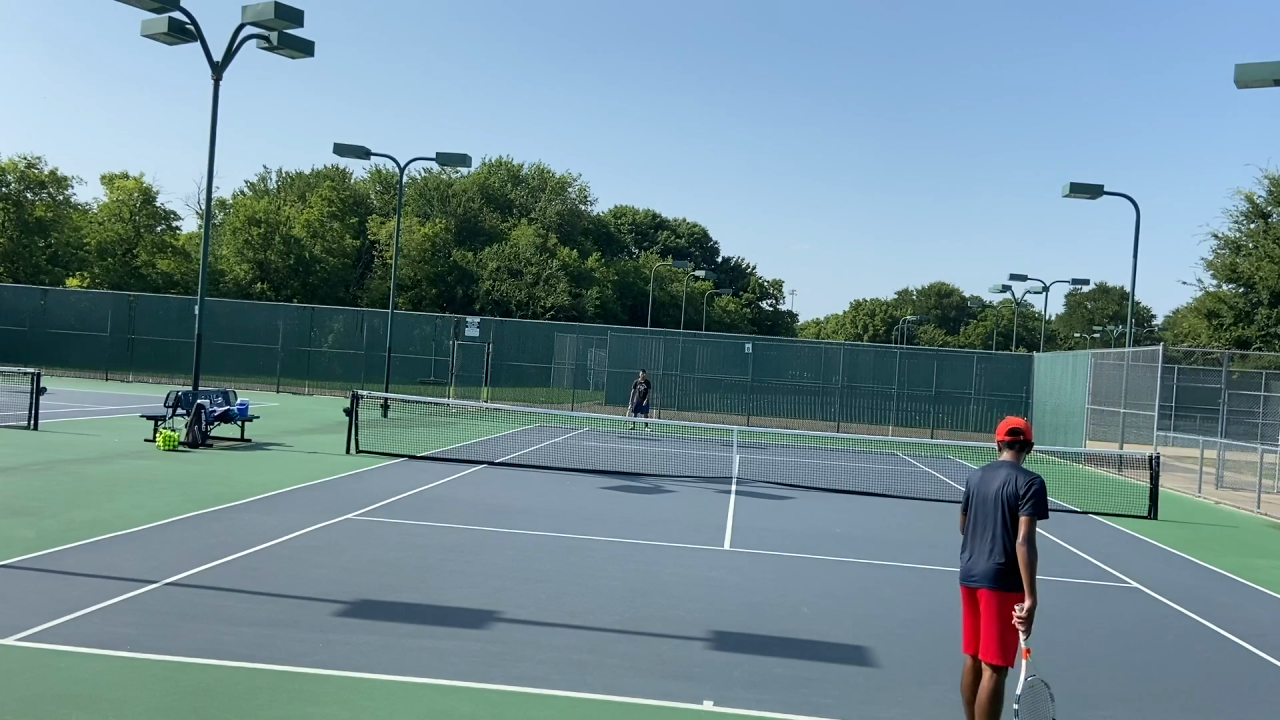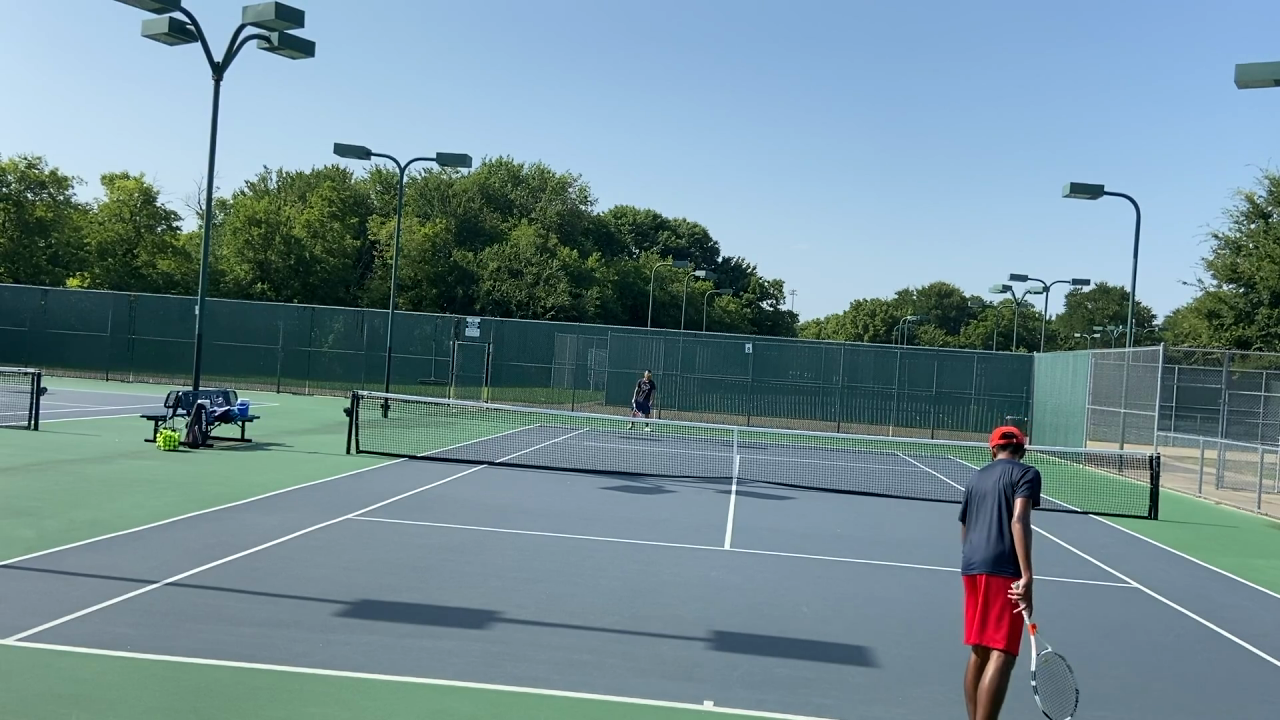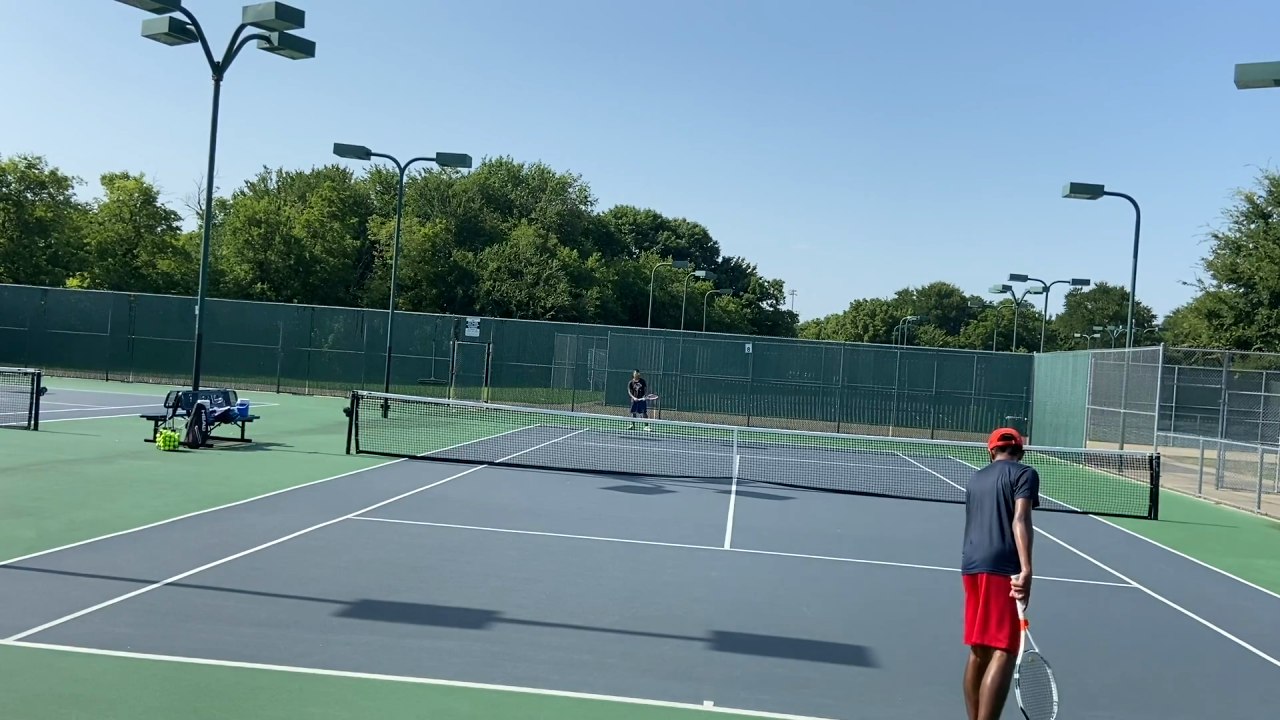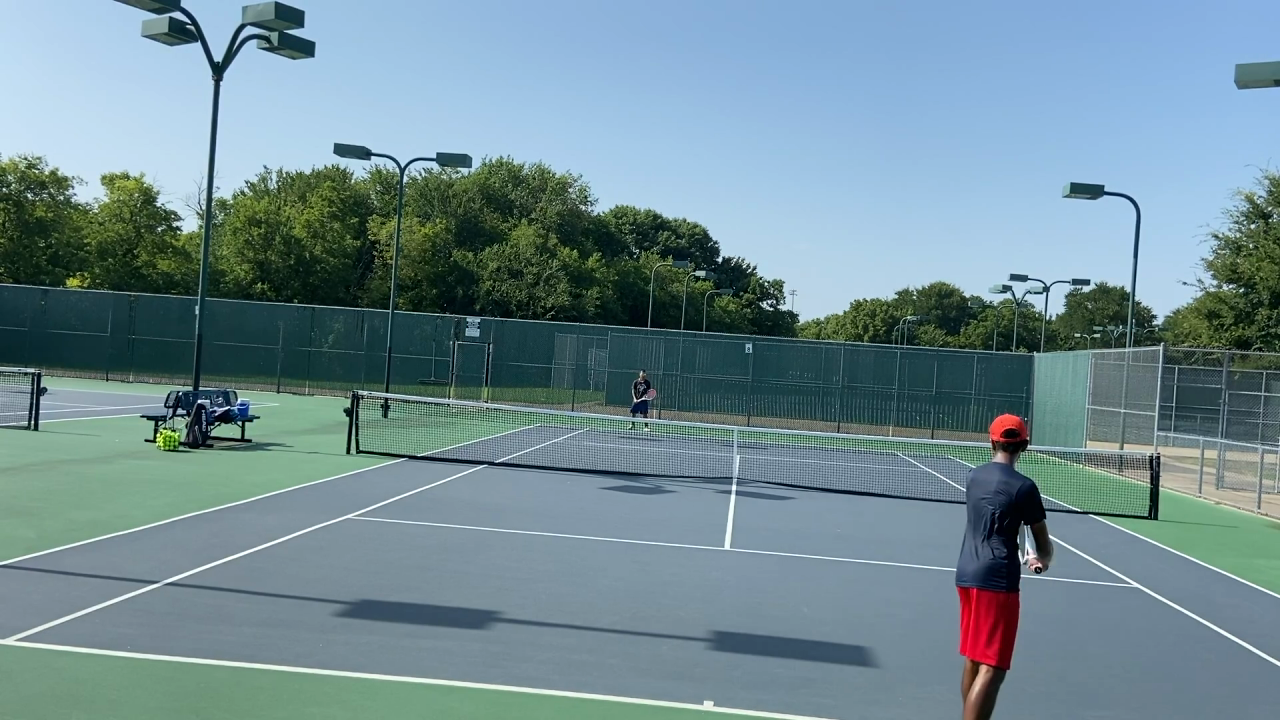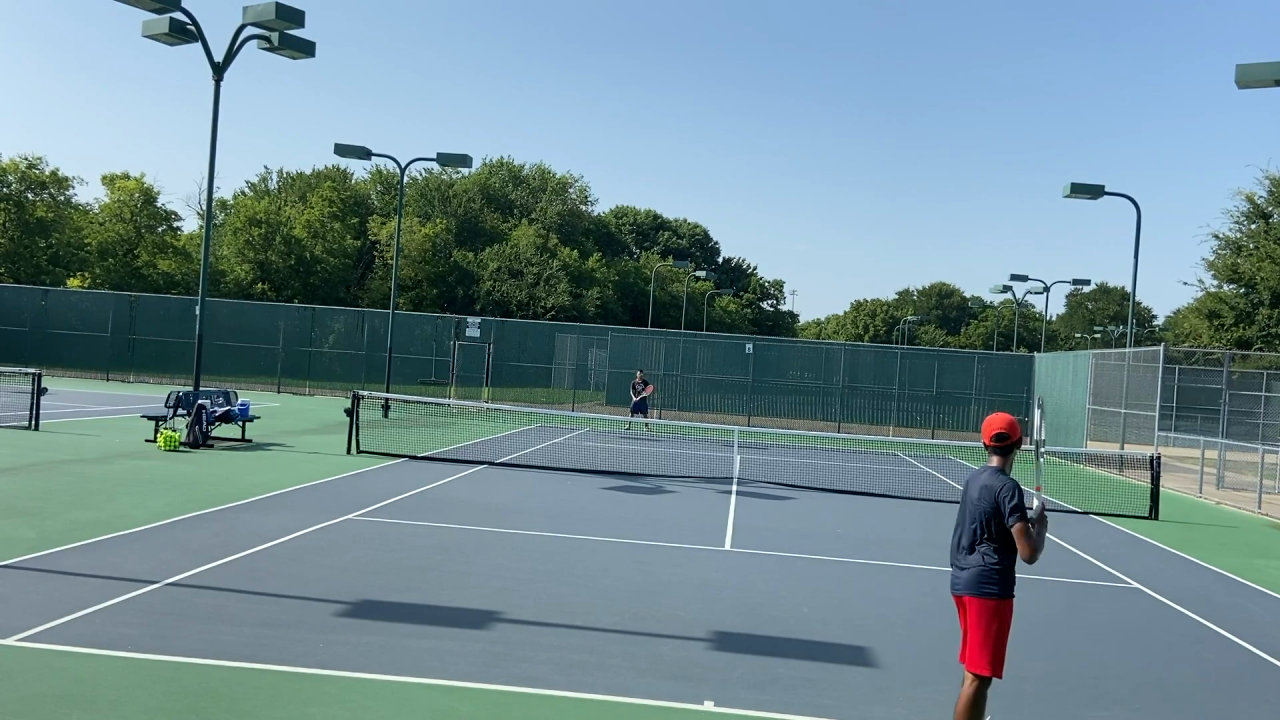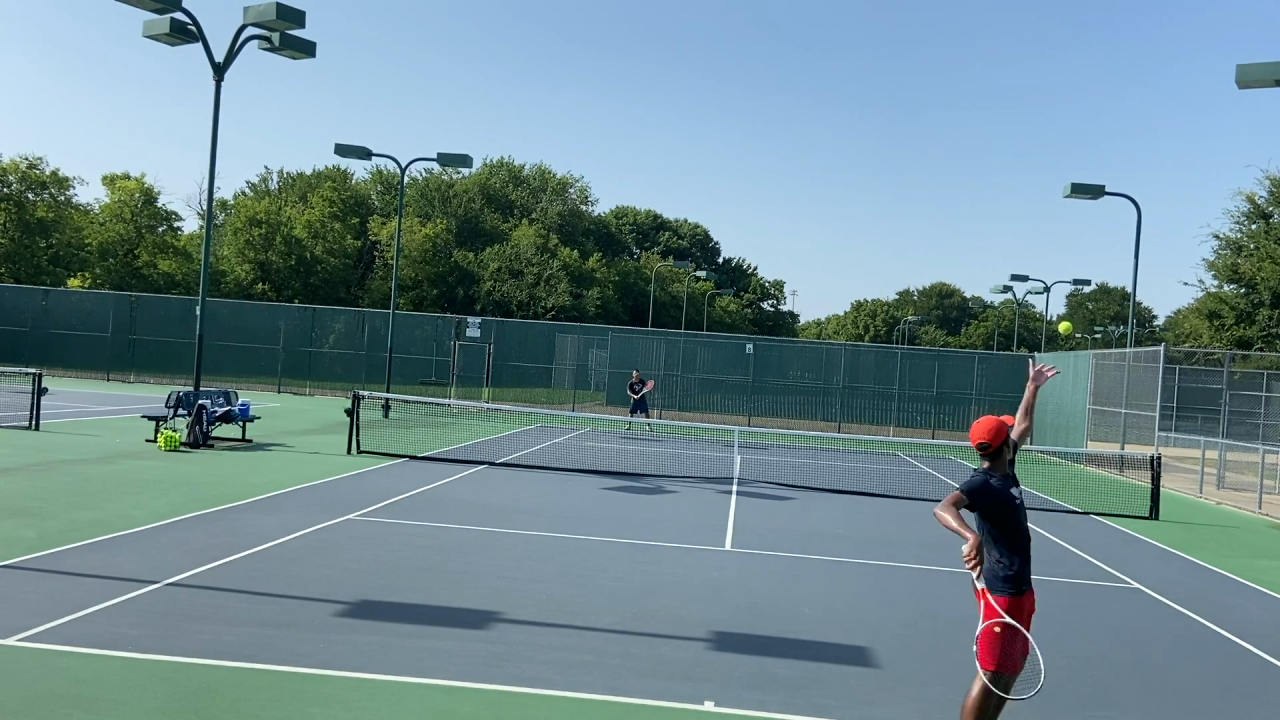
dt=0.5s
person 1, frame 1
left shoulder: (976, 476)
right shoulder: (1030, 482)
right elbow: (1024, 542)
right wrist: (1030, 598)
left hip: (969, 576)
right hip: (1002, 582)
left knee: (974, 658)
right knee: (994, 668)
person 1, frame 2
left shoulder: (976, 478)
right shoulder: (1026, 473)
right elbow: (1019, 521)
right wrist: (1026, 575)
left hip: (972, 567)
right hip: (1002, 570)
left knee: (979, 652)
right knee: (1001, 655)
person 1, frame 3
left shoulder: (976, 479)
right shoulder: (1024, 473)
right elbow: (1021, 520)
right wrist: (1026, 569)
left hip: (971, 566)
right hip: (1002, 568)
left knee: (979, 651)
right knee: (1003, 654)
person 1, frame 4
left shoulder: (974, 476)
right shoulder: (1023, 486)
right elbow: (1043, 545)
right wrist: (1043, 560)
left hip: (967, 575)
right hip: (997, 580)
left knee: (974, 660)
right knee: (991, 669)
person 1, frame 5
left shoulder: (974, 479)
right shoulder: (1008, 488)
right elbow: (1028, 553)
right wrist: (1040, 526)
left hip: (963, 581)
right hip: (989, 587)
left knee: (973, 668)
right knee: (979, 675)
person 1, frame 6
left shoulder: (1001, 467)
right shoulder: (981, 484)
left elbow: (1023, 425)
right elbow: (942, 509)
left wrist: (1033, 386)
right wrist: (967, 535)
left hip: (1016, 586)
right hip: (1002, 588)
left knee: (1012, 664)
right knee: (992, 673)
